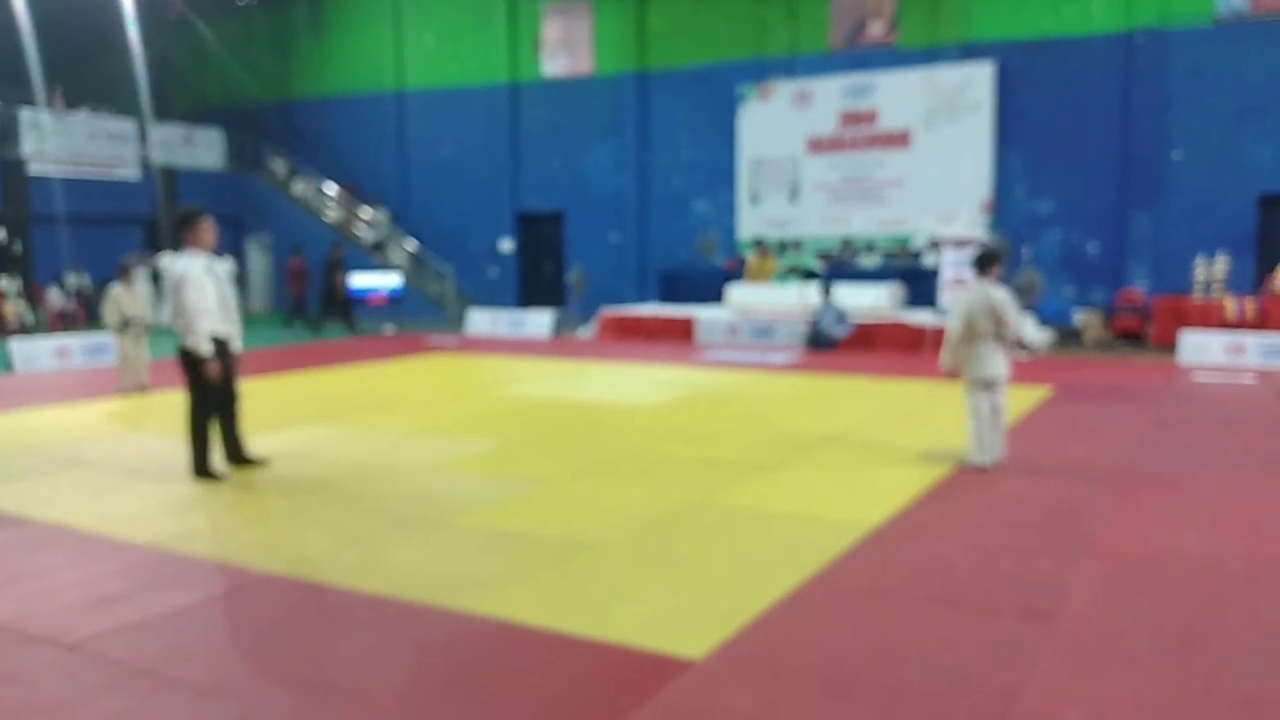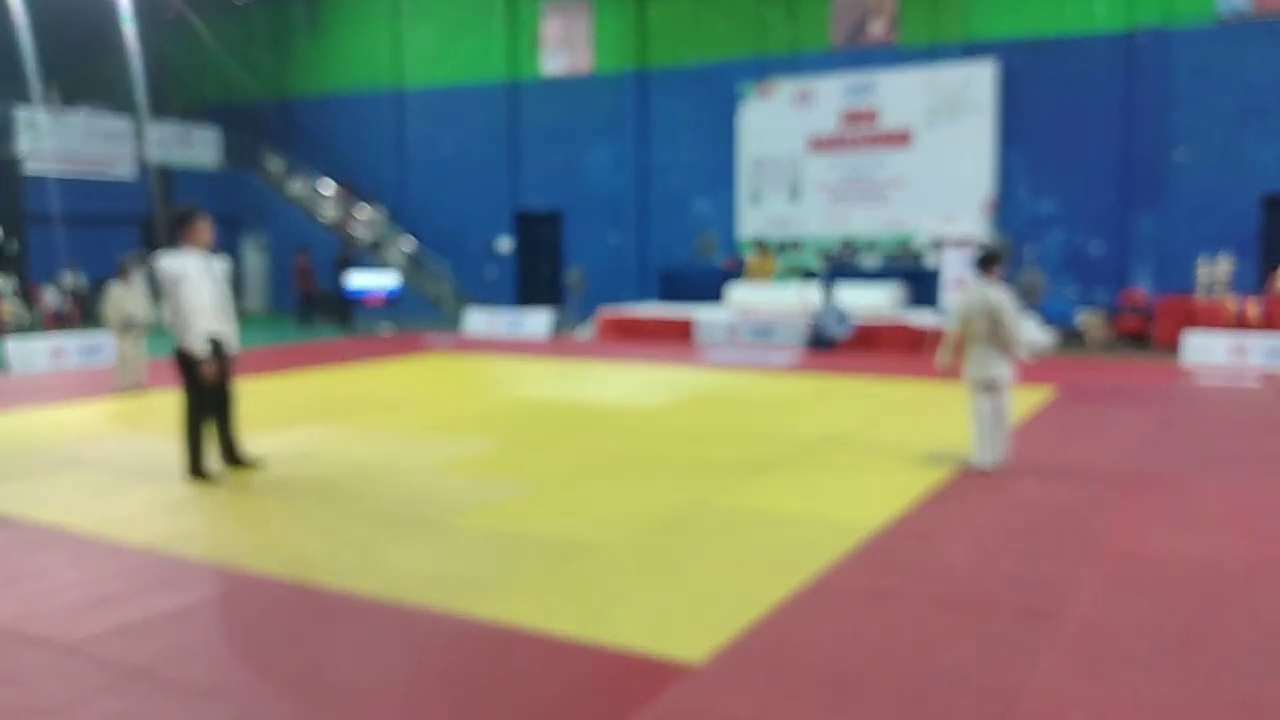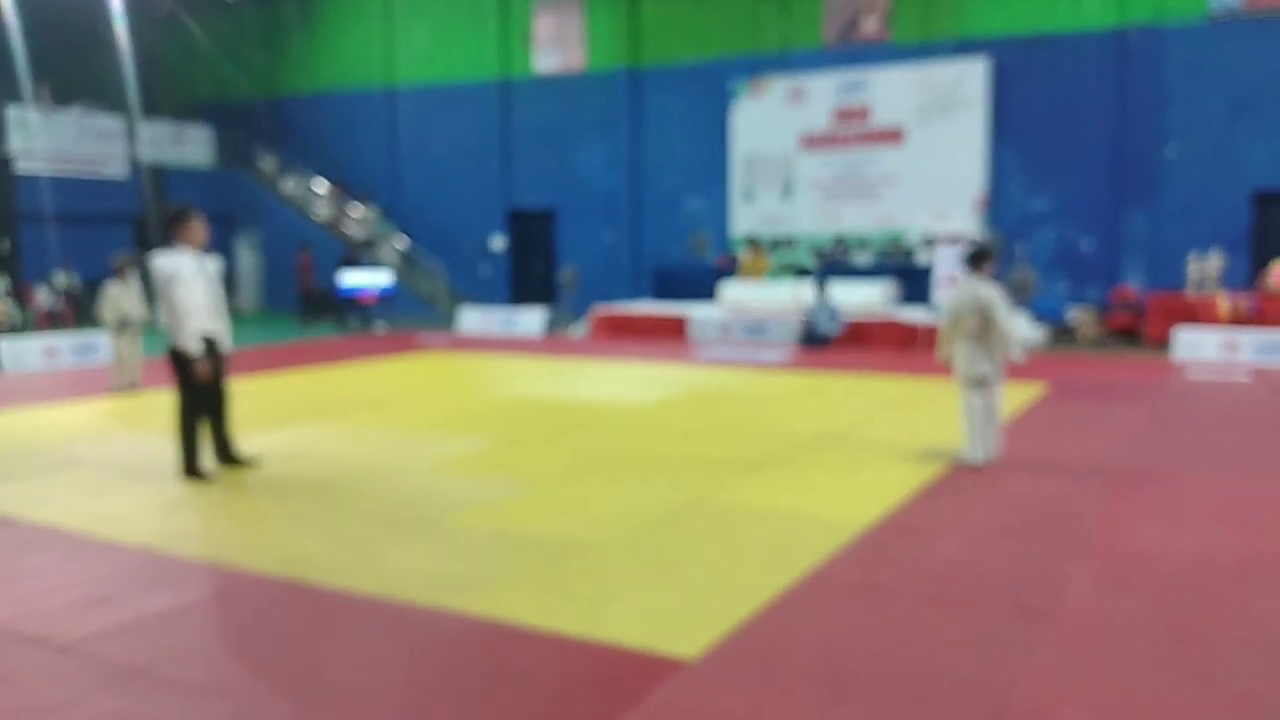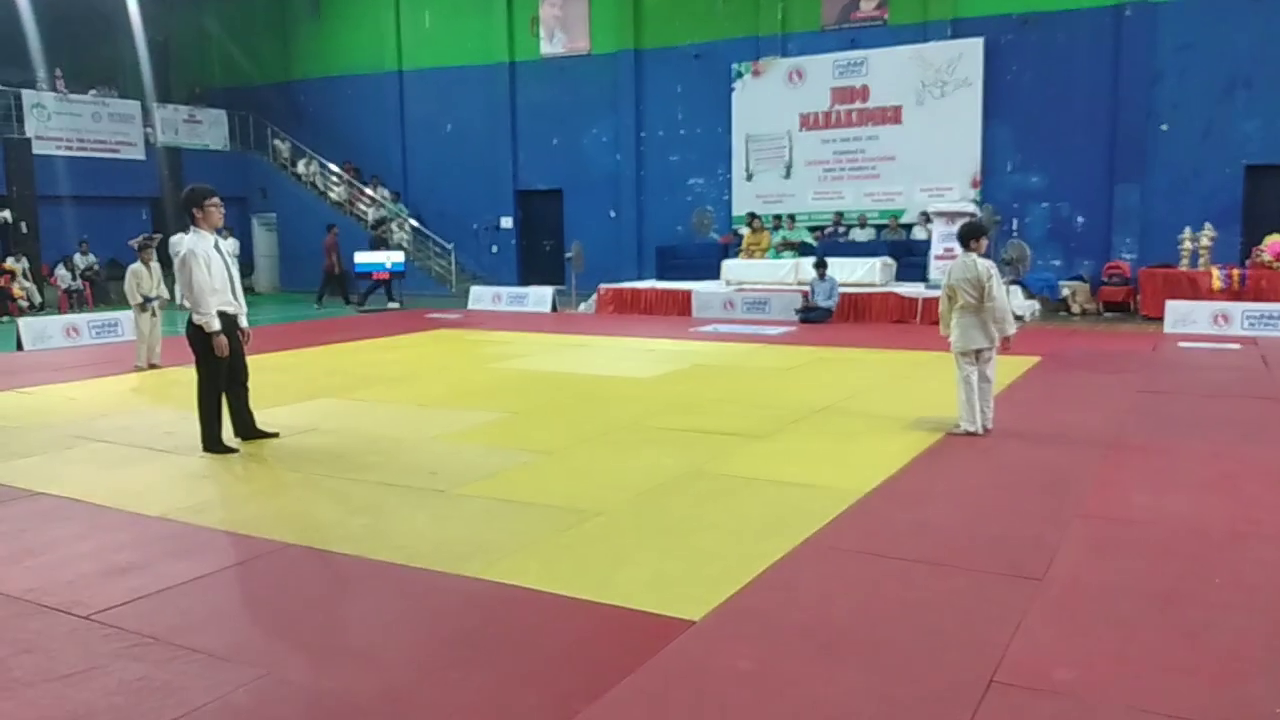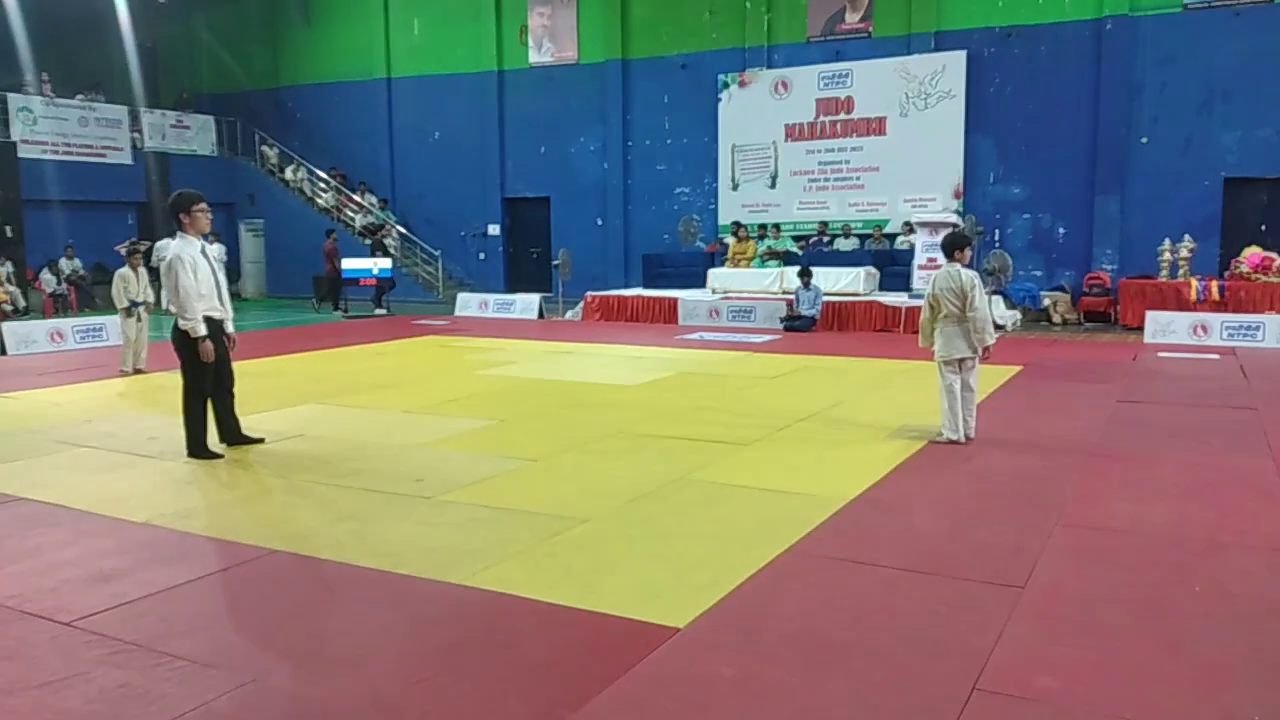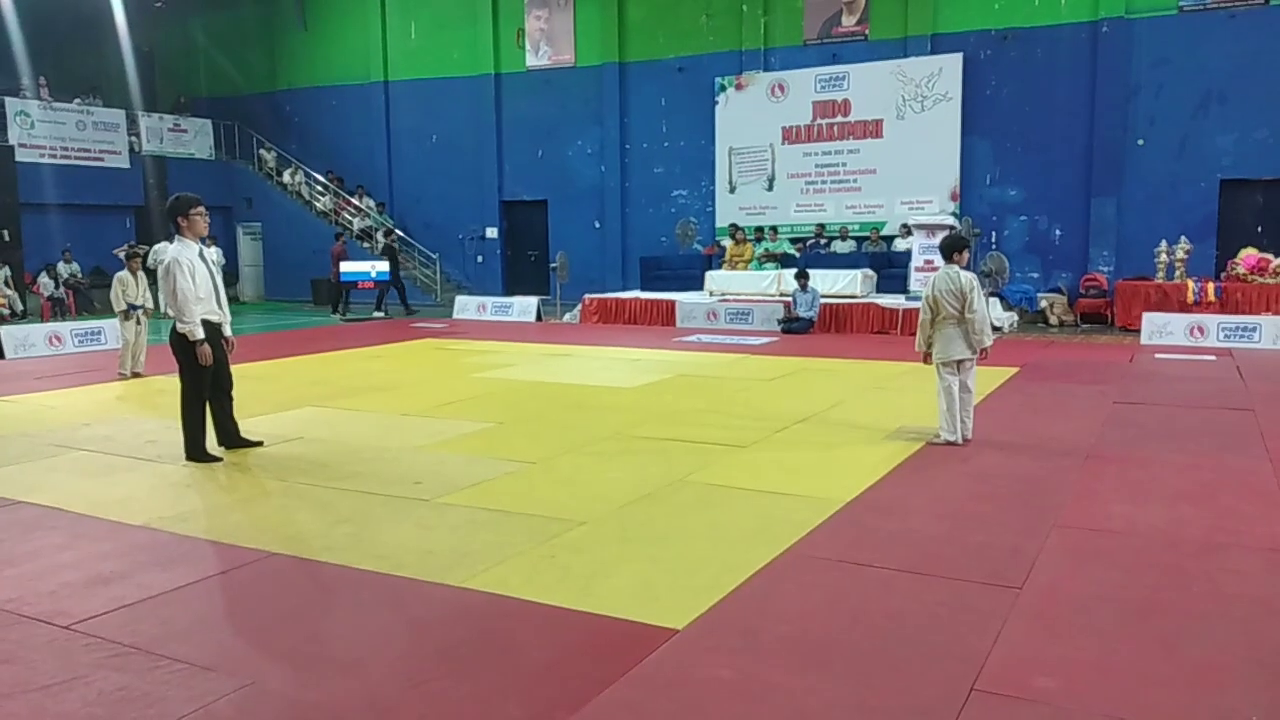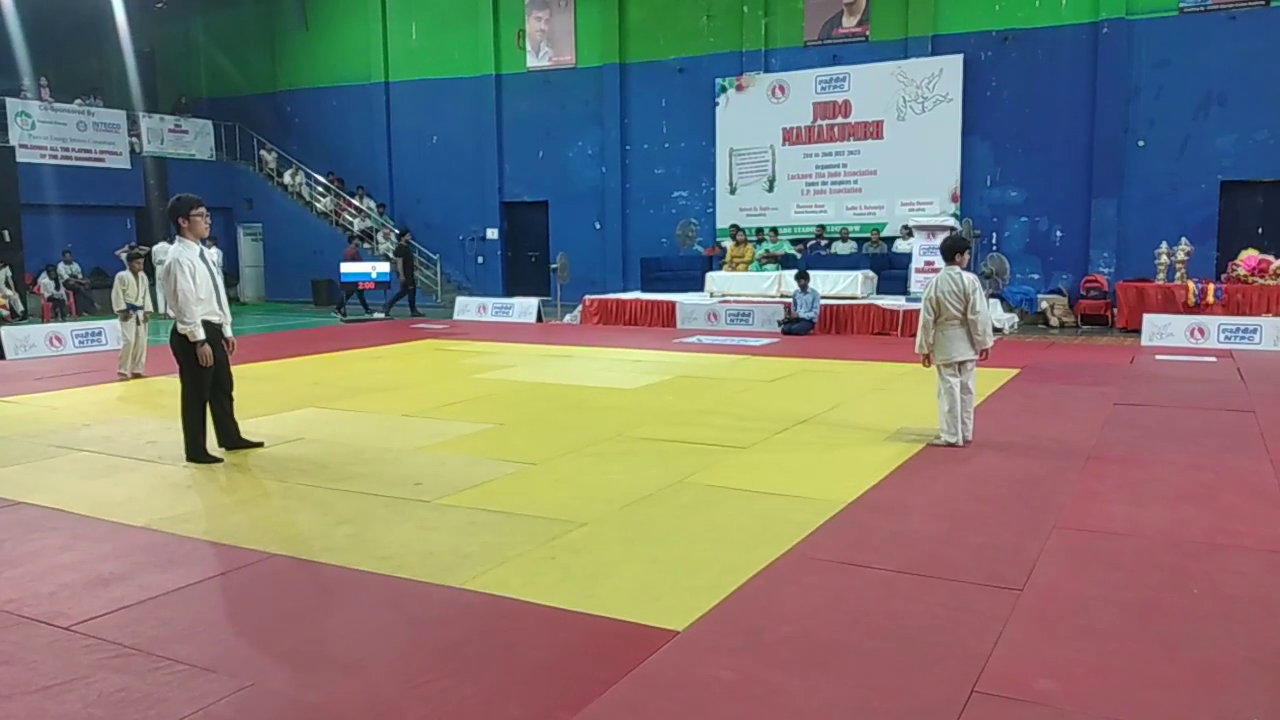
dt=0.2s
person 1, frame 1
left shoulder: (214, 266)
right shoulder: (187, 270)
right elbow: (193, 315)
left wrist: (234, 346)
right wrist: (206, 356)
left hip: (221, 345)
right hip: (202, 349)
left knee: (227, 402)
right knee: (204, 408)
left ankle: (236, 454)
right ankle: (201, 466)
person 1, frame 2
left shoulder: (211, 264)
right shoulder: (182, 268)
right elbow: (188, 315)
left wrist: (229, 346)
right wrist: (202, 356)
left hip: (216, 345)
right hip: (198, 349)
left knee: (221, 403)
right knee: (200, 407)
left ankle: (231, 455)
right ankle: (196, 466)
person 1, frame 3
left shoulder: (206, 263)
right shoulder: (176, 267)
right elbow: (183, 314)
left wrist: (223, 344)
right wrist: (196, 354)
left hip: (210, 344)
right hip: (192, 347)
left knee: (216, 402)
right knee: (194, 406)
left ankle: (225, 453)
right ankle: (191, 465)
person 1, frame 4
left shoulder: (217, 244)
right shoulder: (194, 248)
right elbow: (202, 293)
left wrist: (242, 321)
right wrist: (215, 332)
left hip: (228, 320)
right hip: (210, 325)
left knee: (238, 378)
right knee: (212, 384)
left ankle: (246, 428)
right ankle: (212, 440)
person 1, frame 5
left shoulder: (203, 249)
right shoulder: (181, 253)
right elbow: (188, 298)
left wrist: (227, 326)
right wrist: (201, 337)
left hip: (214, 326)
right hip: (196, 330)
left knee: (224, 383)
right knee: (198, 389)
left ankle: (232, 434)
right ankle: (197, 446)
person 1, frame 6
left shoulder: (201, 252)
right shoulder: (178, 257)
right elbow: (185, 302)
left wrist: (226, 330)
right wrist: (199, 340)
left hip: (212, 329)
right hip: (193, 334)
left knee: (222, 387)
right knee: (196, 393)
left ankle: (230, 437)
right ankle: (195, 449)
person 1, frame 7
left shoulder: (202, 253)
right shoulder: (179, 257)
right elbow: (186, 303)
left wrist: (226, 331)
right wrist: (199, 341)
left hip: (212, 330)
right hip: (193, 335)
left knee: (223, 387)
right knee: (196, 393)
left ankle: (230, 438)
right ankle: (196, 450)
person 2, frame 1
left shoulder: (968, 296)
right shoulder: (1002, 294)
left elbow: (954, 330)
right elbow: (1012, 328)
left wrist: (949, 361)
right wrist: (1005, 349)
left hip: (974, 359)
right hip: (997, 359)
left knee: (978, 409)
right knee: (996, 407)
left ankle: (981, 456)
right ankle: (995, 452)
person 2, frame 2
left shoulder: (969, 296)
right shoulder: (1001, 295)
left elbow: (955, 330)
right elbow: (1011, 330)
left wrist: (946, 359)
right wrist: (1017, 354)
left hip: (978, 360)
right hip: (999, 361)
left knee: (983, 409)
right knee: (1000, 409)
left ankle: (984, 458)
right ankle: (998, 454)
person 2, frame 3
left shoulder: (959, 293)
right shoulder: (991, 291)
left elbow: (948, 327)
right elbow: (1003, 327)
left wrist: (947, 353)
right wrist: (1011, 354)
left hip: (966, 357)
right hip: (990, 357)
left knee: (973, 405)
right knee: (990, 405)
left ankle: (976, 453)
right ankle: (988, 450)
person 2, frame 4
left shoulder: (952, 269)
right shoulder: (986, 267)
left elbow: (945, 304)
right elbow: (997, 302)
left wrist: (947, 328)
right wrist: (1006, 331)
left hip: (962, 329)
right hip: (985, 328)
left knee: (967, 377)
right knee: (985, 377)
left ankle: (971, 424)
right ankle: (985, 421)
person 2, frame 5
left shoulder: (936, 279)
right shoulder: (970, 277)
left elbow: (927, 315)
right elbow: (978, 313)
left wrist: (928, 341)
right wrist: (985, 341)
left hip: (945, 339)
right hip: (967, 338)
left knee: (950, 386)
right knee: (968, 386)
left ankle: (953, 432)
right ankle: (967, 430)
person 2, frame 6
left shoulder: (933, 281)
right shoulder: (969, 279)
left elbow: (925, 317)
right elbow: (976, 314)
left wrist: (924, 346)
right wrist: (983, 342)
left hip: (943, 341)
right hip: (965, 340)
left knee: (948, 387)
right knee: (965, 387)
left ankle: (951, 434)
right ankle: (964, 431)
person 2, frame 7
left shoulder: (934, 283)
right shoulder: (970, 280)
left elbow: (927, 319)
right elbow: (978, 315)
left wrist: (924, 348)
right wrist: (984, 342)
left hip: (944, 342)
right hip: (966, 341)
left knee: (949, 389)
right knee: (966, 389)
left ankle: (951, 435)
right ankle: (965, 433)
